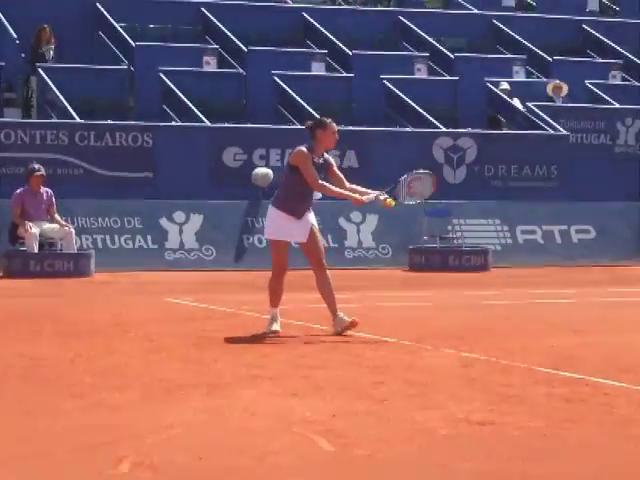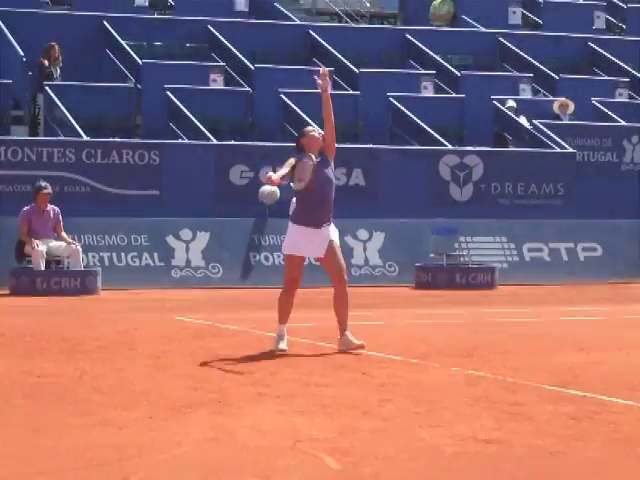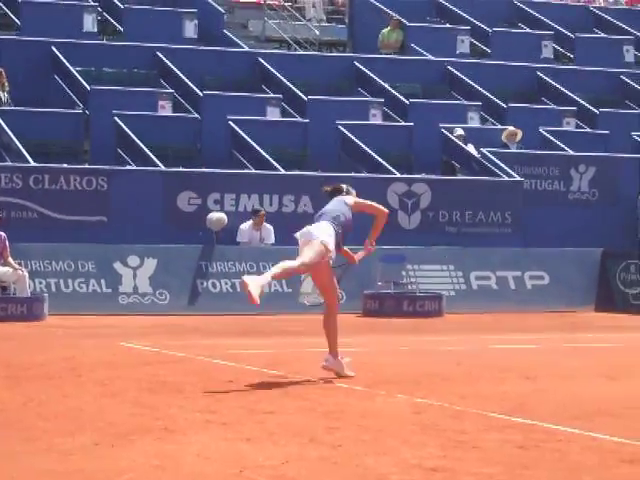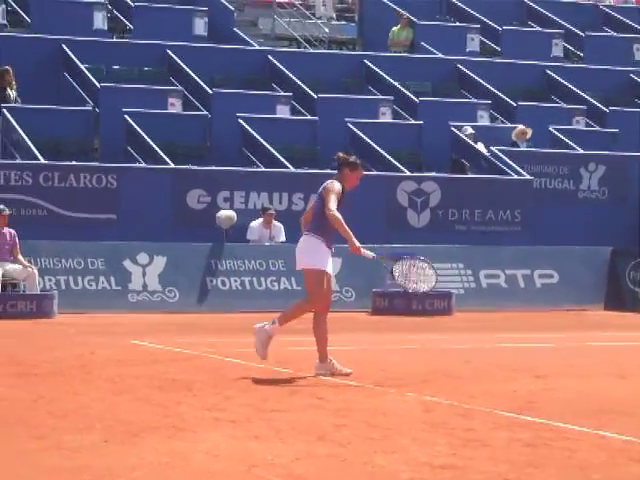
dt=1s
person 1, frame 1
left shoulder: (327, 161)
right shoulder: (301, 153)
left elbow: (345, 185)
right elbow: (317, 185)
left wrist: (375, 194)
right wrist: (351, 197)
left hip: (304, 215)
right hip: (281, 214)
left knee: (321, 266)
right knee: (280, 269)
left ankle: (337, 318)
right ankle: (274, 316)
person 1, frame 2
left shoulder: (328, 158)
right shoulder: (296, 163)
left elbow: (329, 122)
right elbow: (276, 178)
left wrist: (325, 92)
right wrist: (272, 179)
left hip: (325, 230)
right hip: (300, 229)
left knee: (341, 281)
right knee: (291, 284)
left ankle: (345, 337)
right ankle: (281, 334)
person 1, frame 3
left shoulder: (329, 212)
right shoulder: (348, 201)
right elbow: (383, 212)
left wrist: (345, 253)
right wrist: (370, 242)
left hip: (311, 237)
right hip: (319, 235)
left knee: (333, 300)
right knee: (298, 266)
left ankle: (333, 357)
right ankle: (258, 282)
person 1, frame 4
left shoulder: (332, 190)
right shoulder: (334, 186)
left elbow: (305, 219)
right elbow: (331, 213)
right wrist: (352, 239)
left hip: (322, 250)
right hip: (314, 247)
left knee: (323, 308)
right knee: (312, 300)
left ankle: (324, 362)
right ankle: (266, 330)
